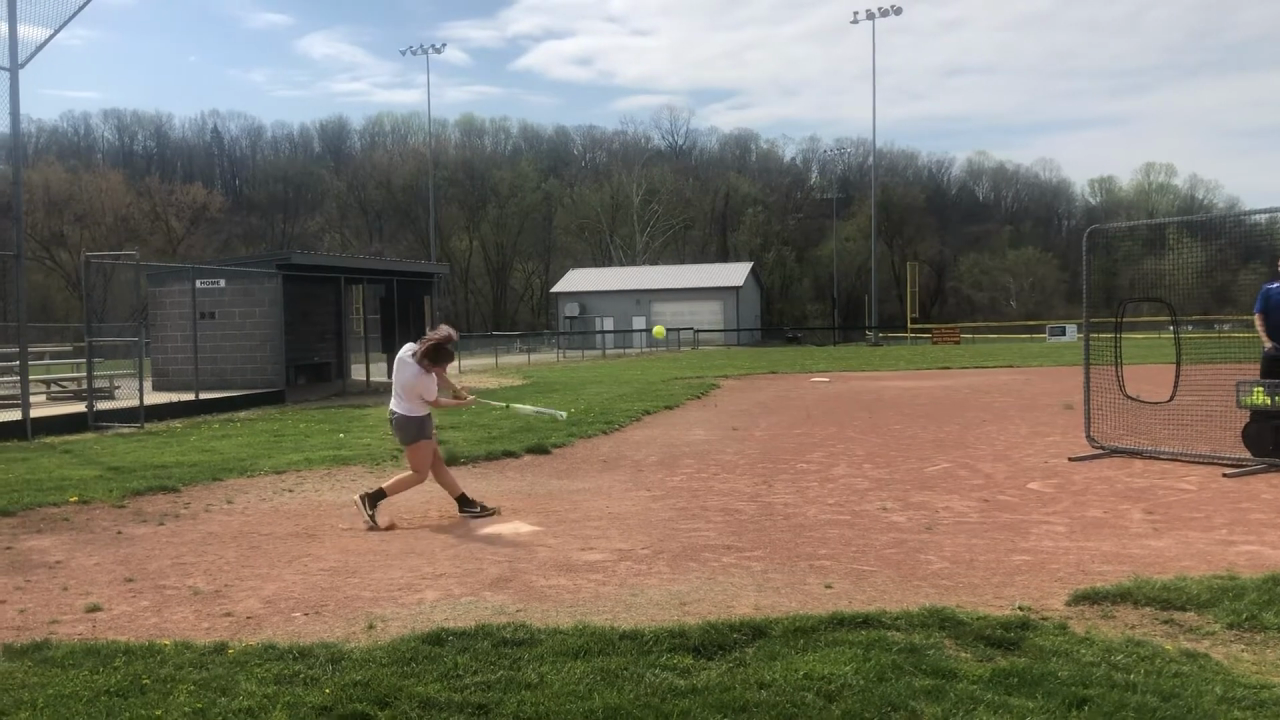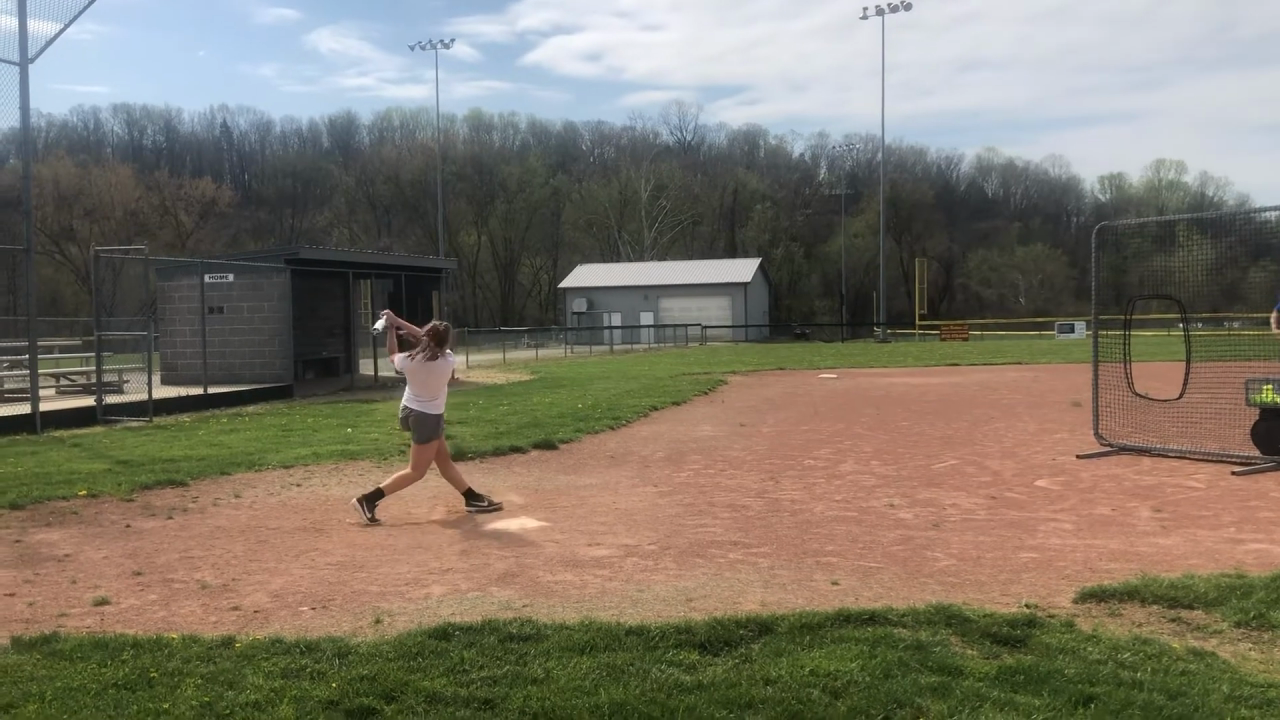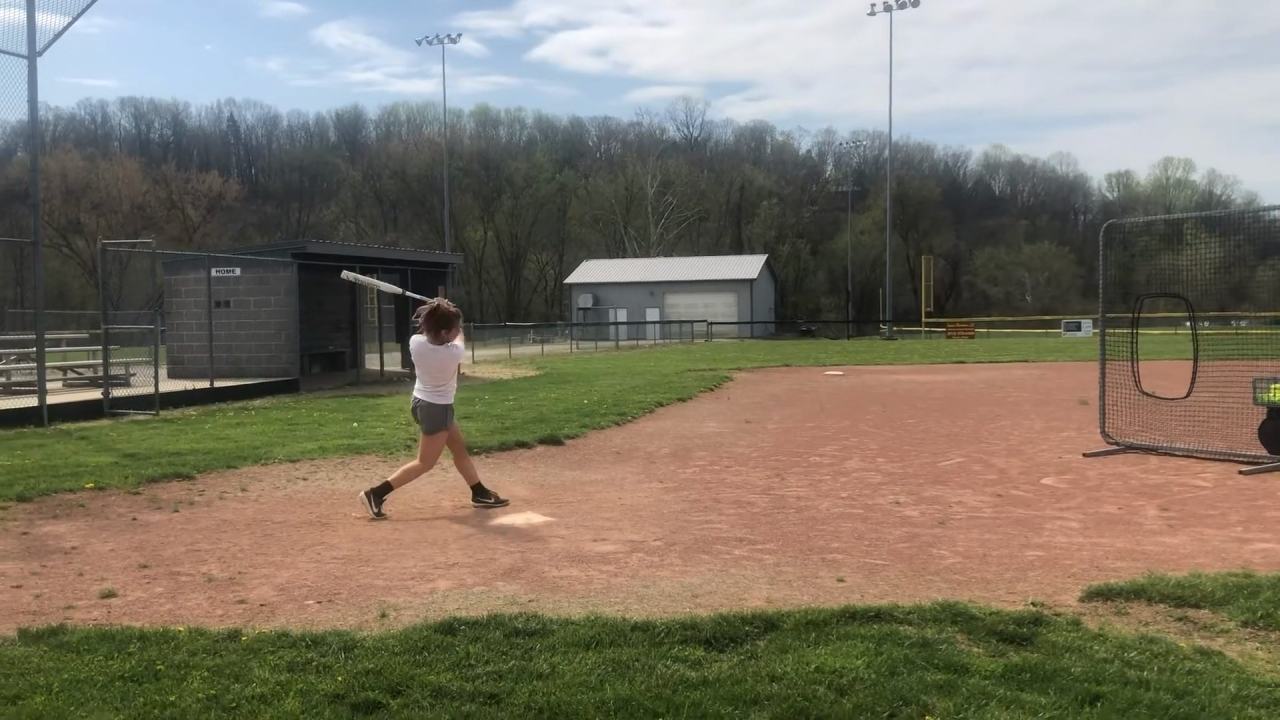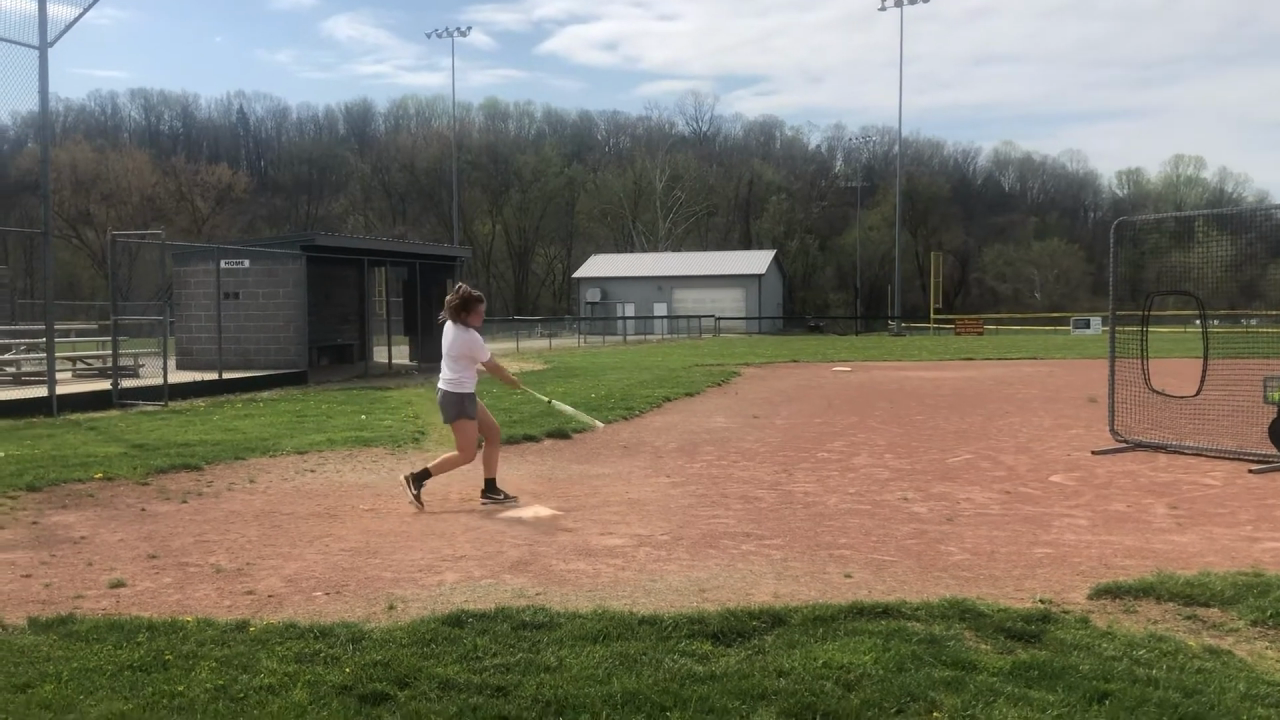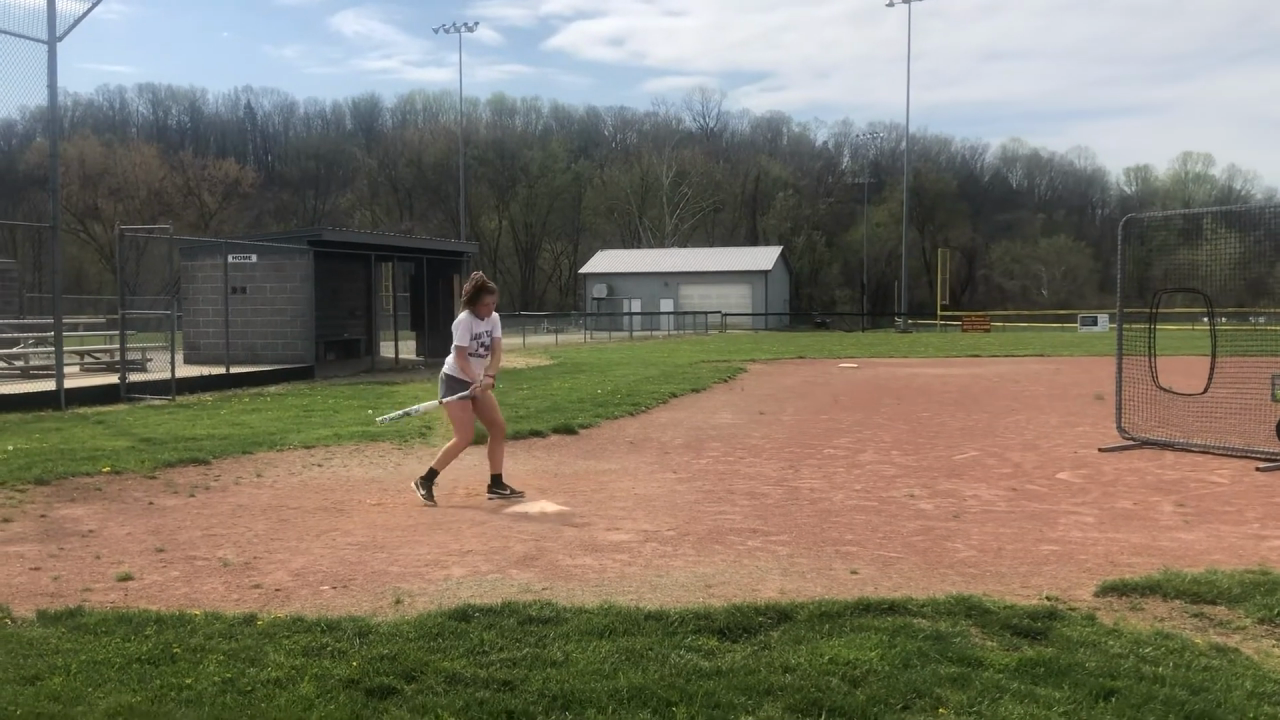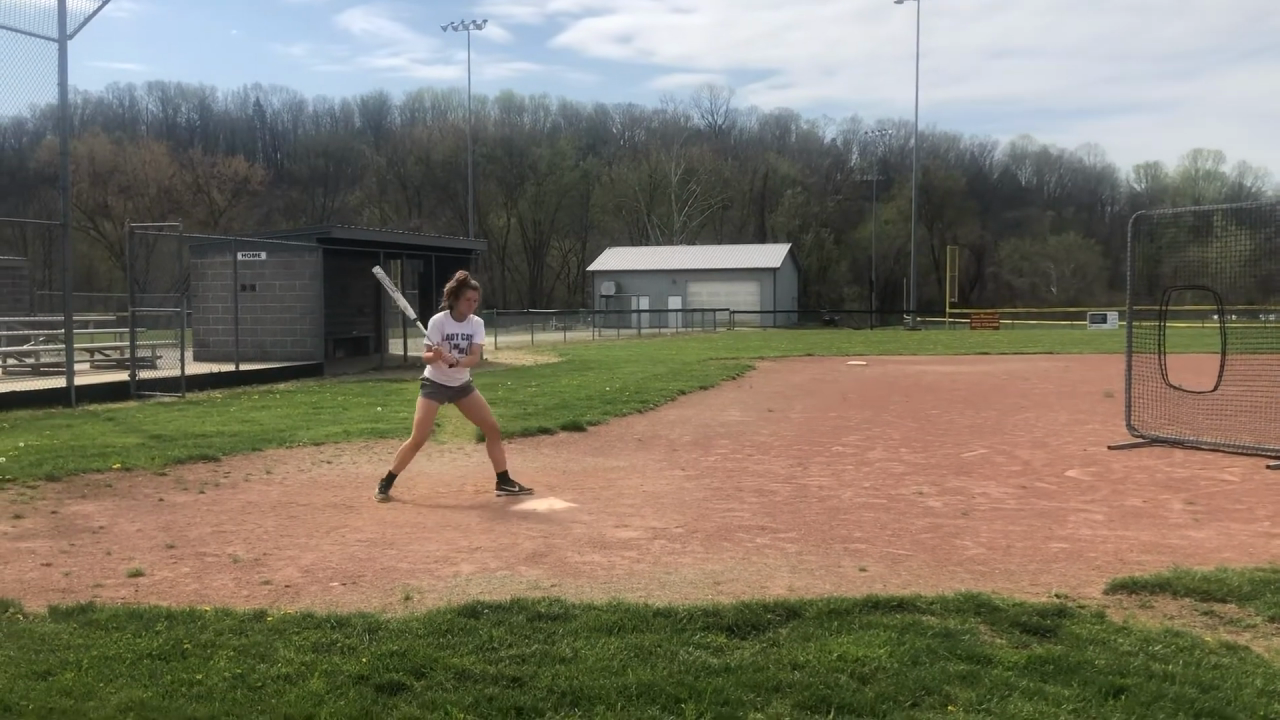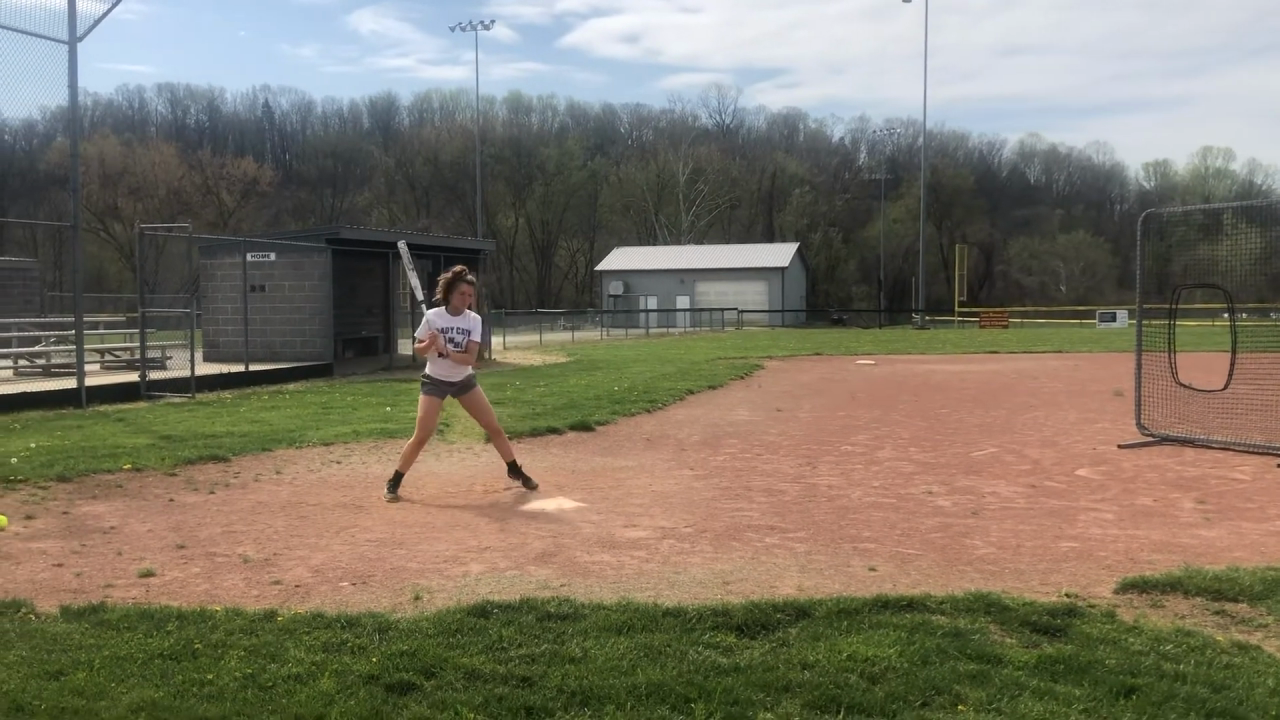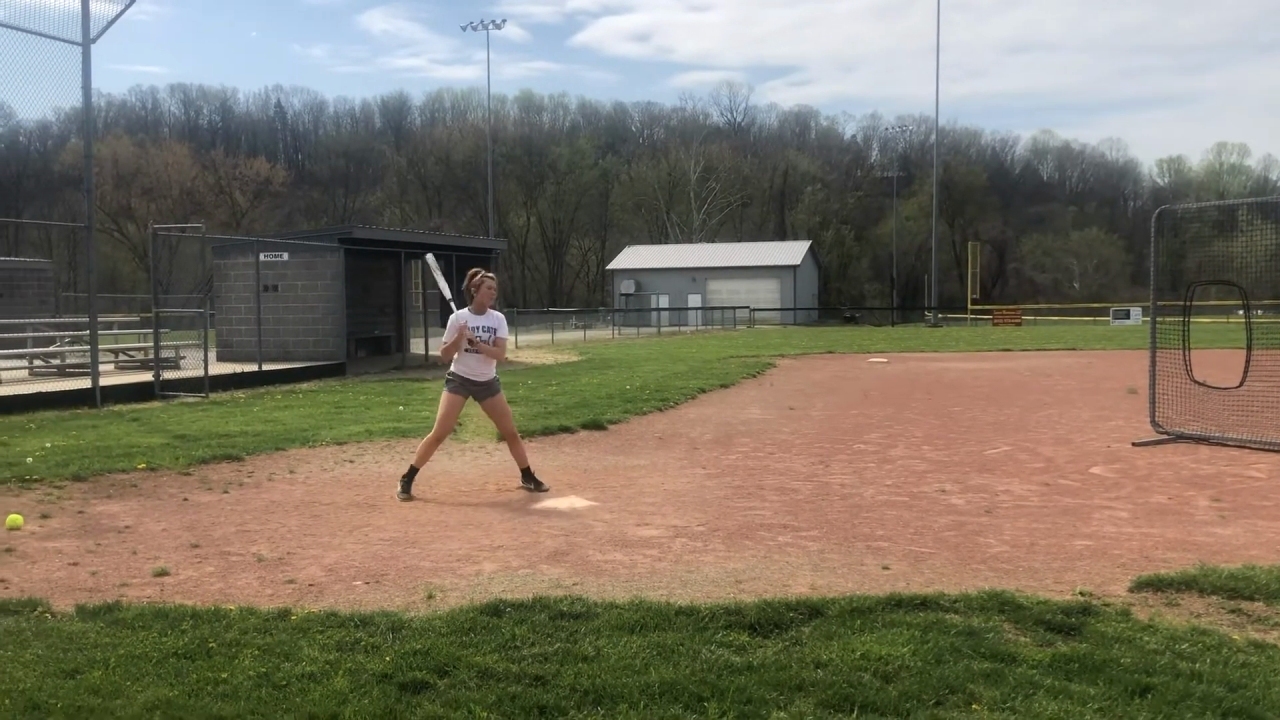
dt=0.3s
person 1, frame 1
left shoulder: (408, 350)
right shoulder: (424, 380)
left elbow: (439, 374)
right elbow: (436, 403)
left wrist: (457, 390)
right wrist: (463, 402)
left hip: (405, 417)
right hip: (410, 421)
left knee: (437, 462)
right knee: (419, 474)
left ankle: (466, 504)
right ankle: (370, 499)
person 1, frame 2
left shoulder: (407, 361)
right shoulder: (448, 361)
left elbow: (393, 355)
right elbow: (428, 340)
left wrist: (391, 326)
right wrist: (399, 322)
left hip: (410, 411)
right hip: (428, 418)
left knee: (443, 458)
right knee: (417, 471)
left ankle: (472, 498)
right ankle: (367, 500)
person 1, frame 3
left shoulder: (416, 343)
right shoulder: (455, 351)
right elbow: (460, 336)
left wrist: (433, 311)
right wrist: (443, 309)
left hip: (422, 403)
right hip: (437, 409)
left knee: (460, 447)
right knee: (425, 462)
left ankle: (480, 494)
right ankle: (375, 494)
person 1, frame 4
left shoulder: (451, 326)
right shoulder: (472, 337)
right elbow: (491, 366)
right wrist: (511, 379)
left hip: (462, 394)
right hip: (456, 397)
left knee: (493, 432)
right knee: (466, 453)
left ankle: (490, 490)
right ankle: (416, 479)
person 1, frame 5
left shoulder: (493, 319)
right shoulder: (464, 321)
left elbow: (496, 352)
right elbow: (460, 358)
left wrist: (489, 377)
right wrist: (479, 380)
left hip: (477, 382)
right hip: (455, 381)
left knee: (499, 428)
right knee: (464, 438)
left ankle: (496, 485)
right ankle: (426, 480)
person 1, frame 6
left shoulder: (477, 323)
right shoulder: (437, 321)
left elbow: (475, 358)
right elbow: (426, 356)
left wrist: (453, 362)
right wrist: (435, 356)
left hip: (462, 385)
right hip: (433, 384)
left knee: (493, 429)
right knee: (418, 439)
left ankle: (504, 482)
right ankle: (386, 483)
person 1, frame 7
left shoulder: (474, 320)
right shoulder: (432, 316)
left elbow: (470, 358)
right elbow: (417, 350)
left wrist: (446, 352)
right wrist: (429, 344)
left hip: (464, 380)
right hip: (435, 381)
left knee: (494, 428)
right knee: (422, 436)
left ankle: (515, 471)
right ankle: (393, 483)
person 1, frame 8
left shoulder: (498, 319)
right shoulder: (459, 317)
left elbow: (501, 354)
right elbow: (445, 355)
left wrist: (476, 342)
right wrist: (458, 337)
left hip: (488, 382)
right hip: (459, 380)
left knee: (511, 432)
right knee: (439, 434)
left ankle: (528, 477)
right ankle: (406, 480)
